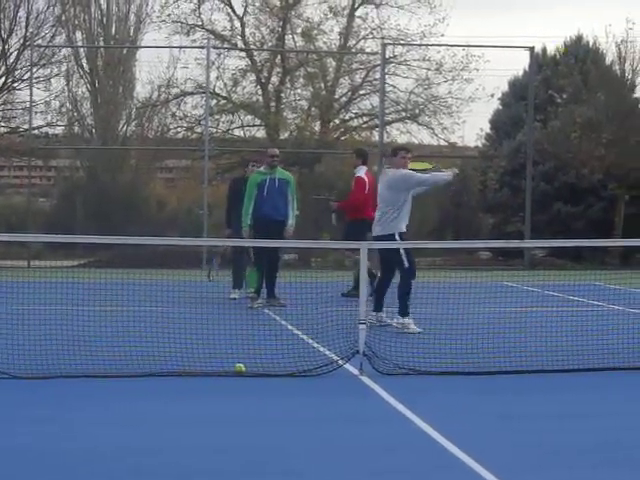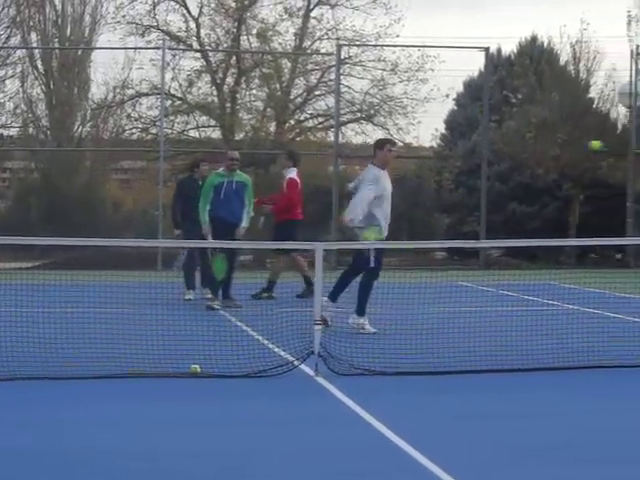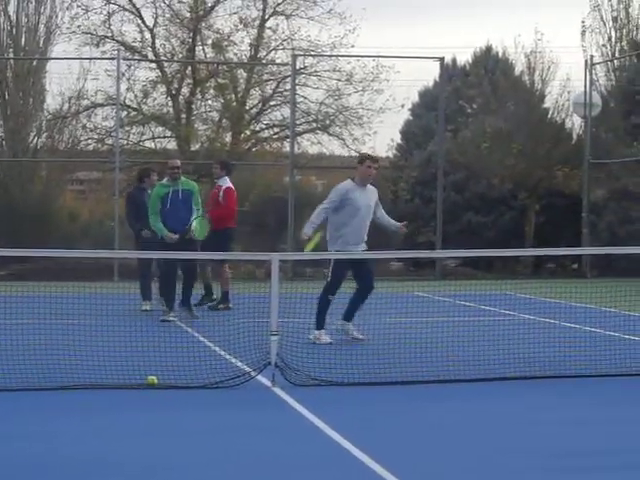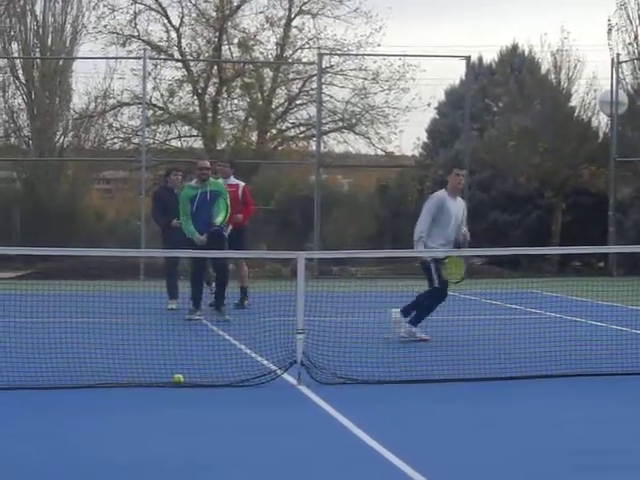
dt=0.4s
person 1, frame 1
left shoulder: (388, 176)
right shoulder: (402, 176)
left elbow: (418, 186)
right elbow: (430, 179)
right wrist: (449, 174)
left hip: (381, 232)
right hip: (393, 232)
left knee: (387, 274)
right knee: (408, 272)
left ankle: (377, 314)
right ankle: (403, 318)
person 1, frame 2
left shoulder: (380, 172)
right shoulder: (372, 175)
right elbow: (362, 196)
right wrist: (352, 216)
left hip: (373, 231)
right hip: (371, 231)
left knee: (355, 269)
right knee: (371, 273)
left ankle: (329, 301)
right ankle: (359, 317)
person 1, frame 3
left shoulder: (372, 192)
right shoulder: (343, 189)
left elbow: (378, 215)
right elbow: (322, 210)
left wrist: (396, 226)
right wrist: (309, 229)
left hip: (359, 249)
right hip: (340, 248)
left knee: (367, 286)
right knee: (332, 288)
left ankle: (347, 322)
right ankle: (318, 330)
person 1, frame 4
left shoulder: (462, 203)
right shoulder: (438, 198)
left elbow: (461, 228)
right elbow: (423, 223)
left wrist: (464, 235)
right wrist: (419, 248)
right hip: (431, 252)
left knee: (439, 292)
right knee: (439, 290)
left ankle: (410, 326)
right ankle: (402, 313)
person 2, frame 1
left shoulder: (287, 177)
right shoulder: (256, 177)
left elbow: (292, 202)
right elbow: (248, 202)
left wrist: (290, 224)
right wrist: (246, 225)
left hip: (279, 224)
right hip: (261, 223)
left knee: (274, 260)
right knee: (260, 259)
left ankle: (271, 296)
right ankle: (256, 295)
person 2, frame 2
left shoulder: (245, 180)
right shoulder: (214, 178)
left elbow: (248, 205)
right elbow: (204, 203)
left wrist: (243, 225)
right wrist: (205, 224)
left hip: (235, 226)
right hip: (217, 225)
left knee: (230, 262)
left ankle: (226, 297)
right ankle: (215, 297)
person 2, frame 3
left shoulder: (191, 186)
right shoulder: (159, 189)
left elbow: (198, 209)
right elbow: (153, 215)
right wrist: (165, 233)
left hip: (188, 235)
right hip: (168, 236)
left knee: (191, 271)
right knee: (169, 272)
left ankle: (186, 303)
right ankle: (169, 309)
person 2, frame 4
left shoulder: (220, 187)
right shoulder: (188, 191)
left elbow: (226, 209)
right elbow: (185, 217)
left wrist: (219, 221)
right wrist: (195, 236)
left hip: (217, 235)
right hip: (197, 238)
left knee: (222, 270)
right knee: (197, 272)
left ankle: (219, 308)
right ankle: (195, 308)
person 3, frame 1
left shoulder: (360, 177)
right shoulder: (368, 176)
left elbow: (356, 201)
left wrist: (339, 206)
left hip: (359, 219)
right hip: (365, 218)
left ankle: (372, 276)
right ankle: (356, 287)
person 3, frame 2
left shoulder: (291, 179)
right shoulder: (290, 178)
left elbow: (290, 202)
right elbow: (279, 197)
left wrist: (272, 208)
right wrist: (259, 201)
left hip: (287, 220)
right hip: (289, 220)
left knee: (280, 254)
right knee: (292, 254)
left ankle: (269, 289)
right ankle: (308, 286)
person 3, frame 3
left shoulder: (228, 188)
right shoulder: (218, 187)
left elbow: (230, 210)
left wrist: (211, 215)
left hip: (224, 230)
right hip: (214, 229)
left knee: (221, 264)
left ankle: (225, 300)
right ankle: (209, 294)
person 3, frame 4
left shoulder: (241, 186)
left elbow: (250, 206)
left wrist: (243, 216)
left hip: (238, 228)
left knee: (240, 261)
left ankle: (244, 296)
person 4, frame 1
right shoulder: (236, 182)
right elbow: (230, 205)
right wrist: (228, 226)
right hip: (239, 225)
right knee: (238, 256)
right ankle: (236, 288)
person 4, frame 2
right shoulder: (183, 184)
right elbow: (175, 206)
right wrist: (176, 226)
right hip: (188, 227)
left knee: (207, 258)
right knee: (189, 258)
left ankle: (207, 288)
right ankle: (190, 289)
person 4, frame 3
right shoulder: (133, 194)
right elbow: (130, 217)
right wrist: (140, 230)
right hip: (144, 237)
right knee: (144, 268)
right ankle: (146, 300)
person 4, frame 4
right shoulder: (160, 193)
right elbow: (156, 215)
right wrist: (169, 222)
right hip: (171, 235)
right knee: (171, 267)
right ankle: (173, 299)
